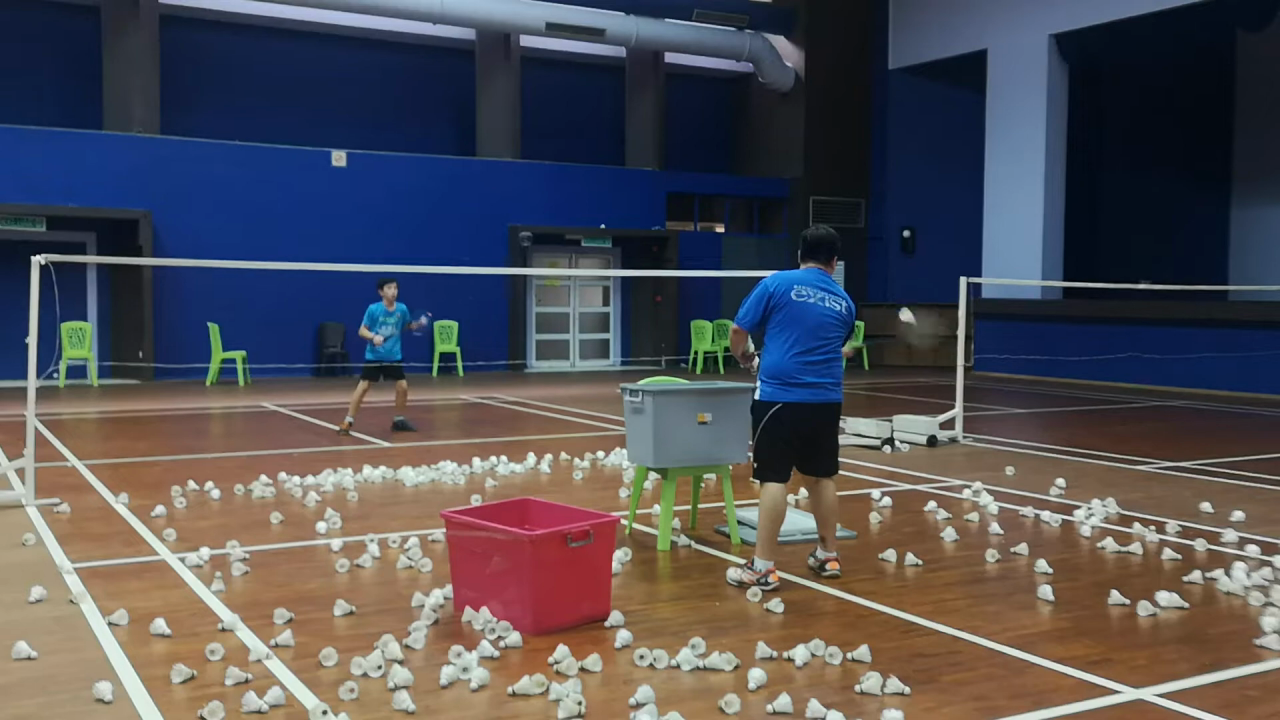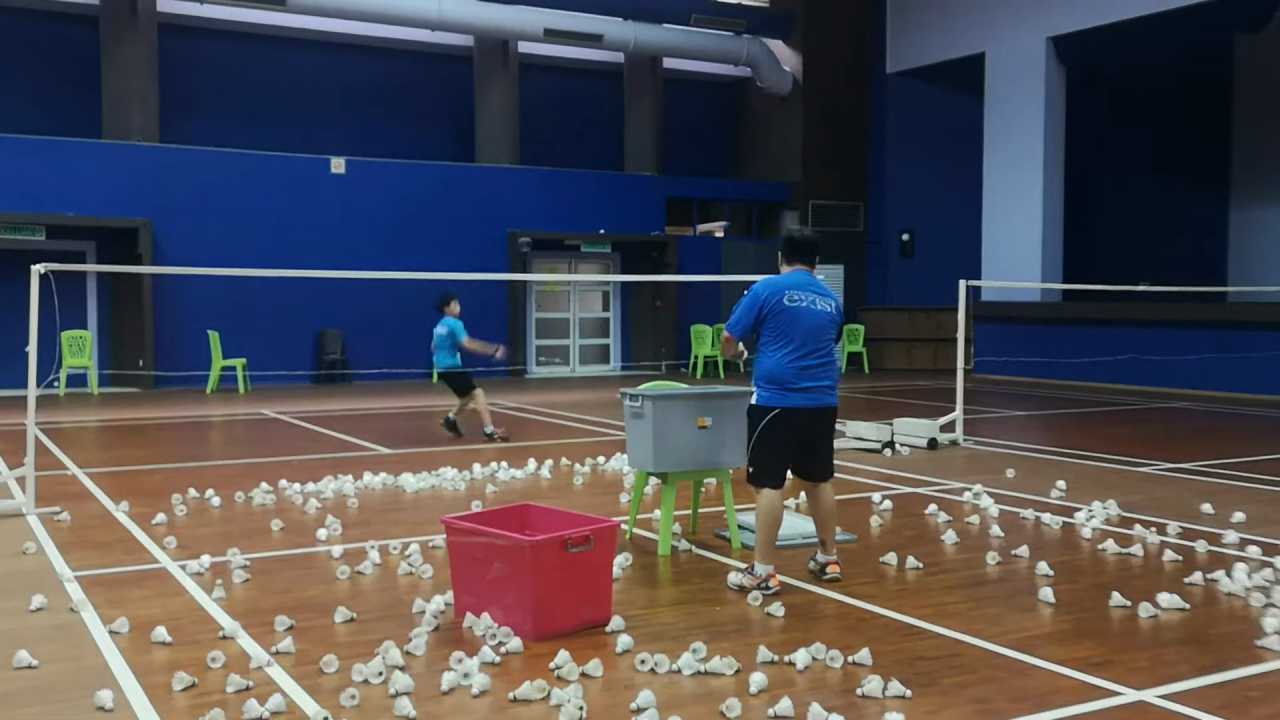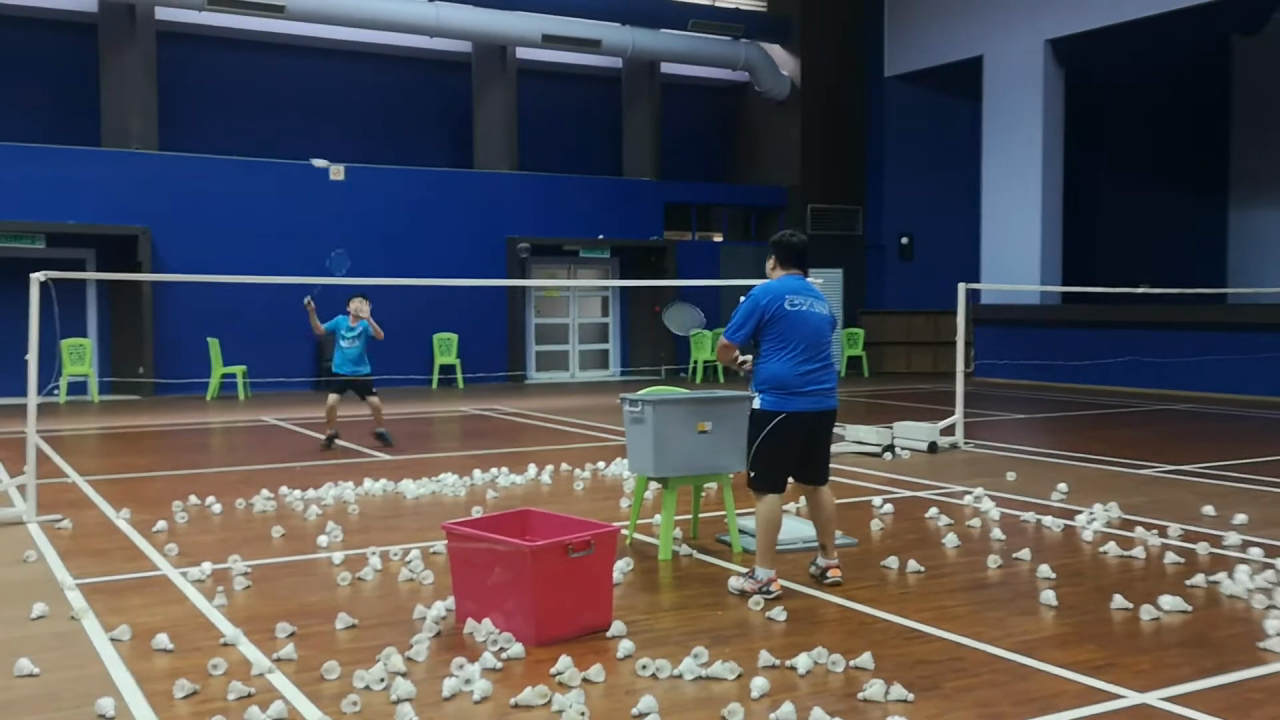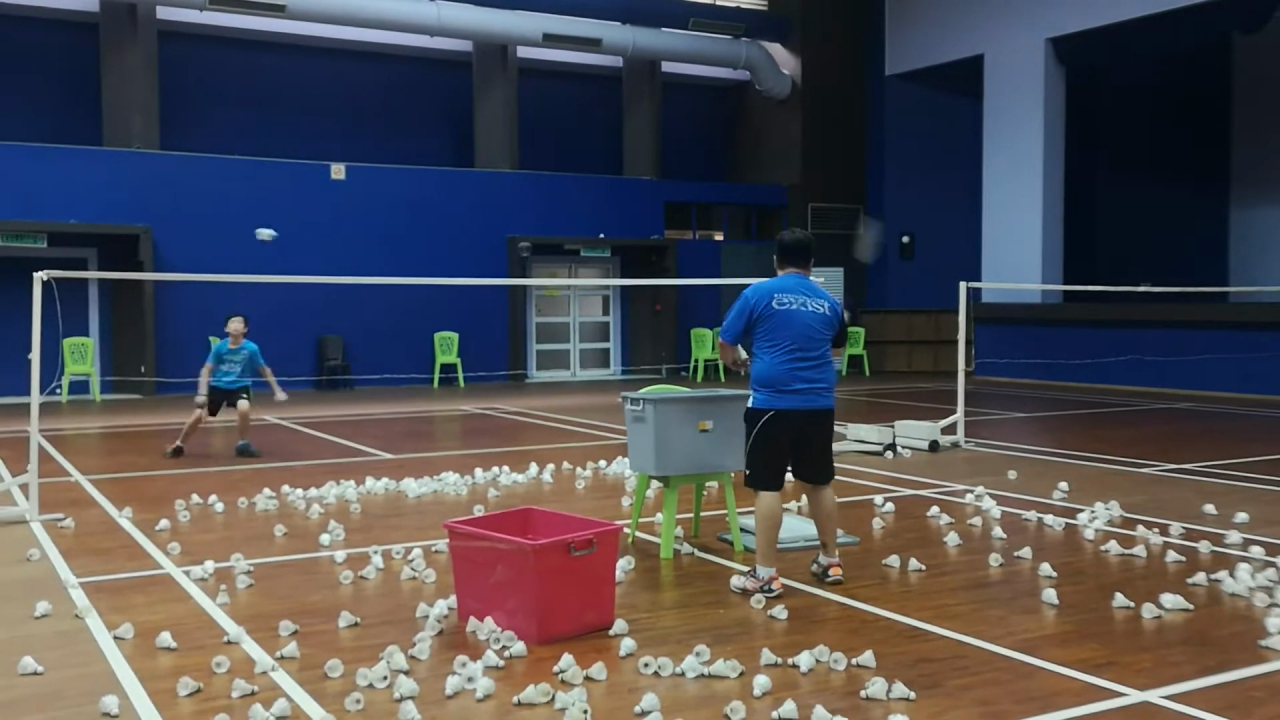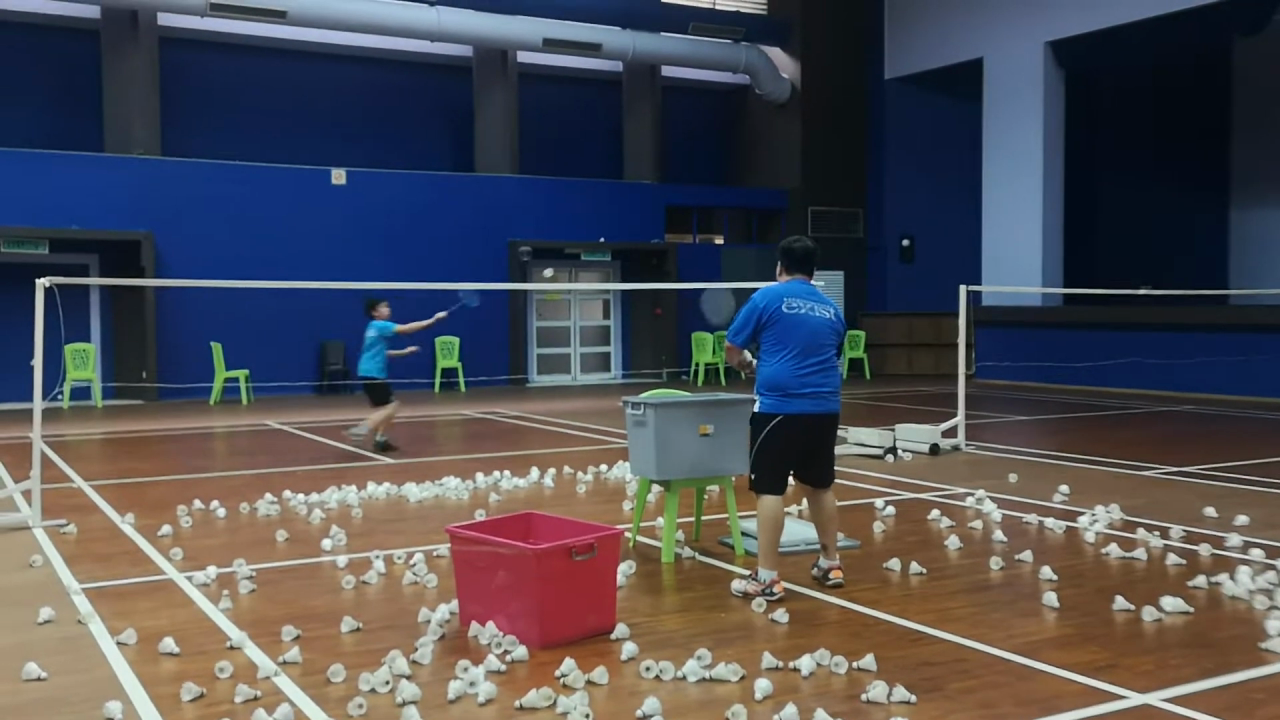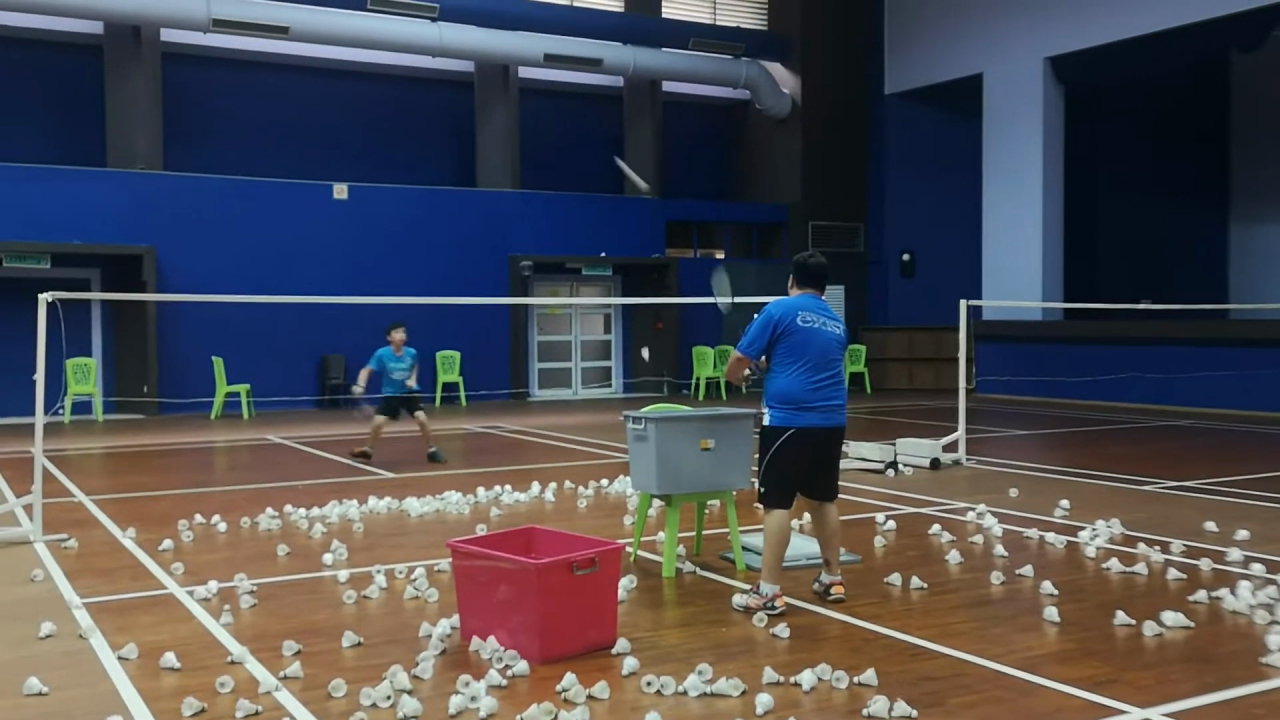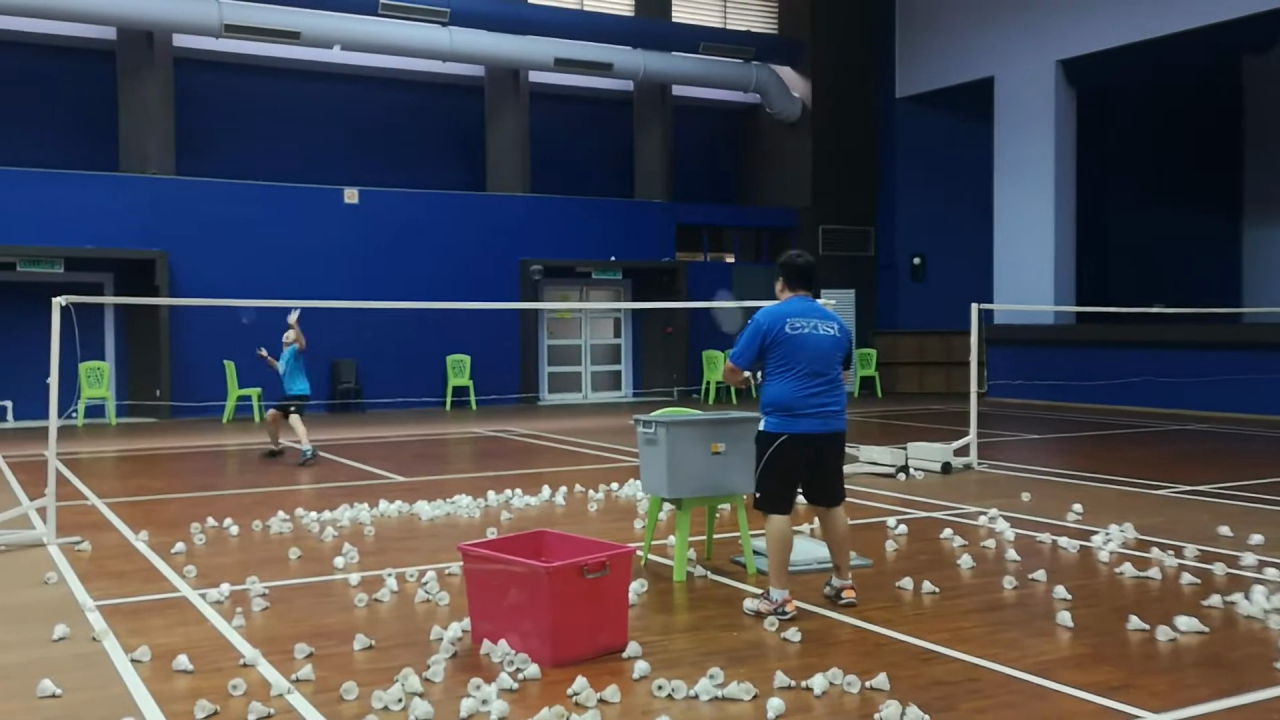
dt=0.7s
person 1, frame 1
left shoulder: (777, 283)
right shoulder: (844, 302)
left elbow: (738, 331)
left wrist: (746, 358)
left hip: (780, 396)
right hip: (826, 400)
left knee: (773, 479)
right knee: (821, 476)
left ankle: (763, 567)
right ankle: (828, 556)
person 1, frame 2
left shoulder: (767, 288)
right shoulder: (831, 301)
left elbow: (729, 338)
left wrist: (733, 354)
left hip: (777, 401)
right hip: (822, 402)
left knee: (768, 484)
right knee: (818, 480)
left ankle: (763, 572)
right ankle: (828, 559)
person 1, frame 3
left shoulder: (765, 294)
right shoulder: (821, 302)
left elbow: (727, 346)
left wrist: (729, 361)
right wrist: (758, 361)
left hip: (779, 404)
right hip: (822, 404)
left knee: (767, 488)
right knee: (817, 483)
left ankle: (764, 576)
right ankle: (829, 563)
person 1, frame 4
left shoulder: (758, 294)
right shoulder: (829, 303)
left elbow: (725, 345)
left wrist: (738, 362)
left hip: (773, 404)
right hip: (819, 404)
left knee: (766, 487)
right knee: (819, 483)
left ankle: (765, 575)
right ankle: (830, 561)
person 1, frame 5
left shoulder: (767, 298)
right shoulder: (832, 310)
left elbow: (732, 348)
left wrist: (743, 363)
left hip: (779, 406)
right hip: (825, 408)
left knee: (769, 490)
right knee: (820, 486)
left ankle: (767, 578)
right ankle: (831, 564)
person 1, frame 6
left shoulder: (779, 310)
right shoulder: (837, 323)
left elbow: (740, 360)
left wrist: (733, 376)
left hip: (789, 420)
right hip: (831, 421)
left knee: (777, 503)
right knee: (823, 500)
left ankle: (768, 592)
right ankle: (833, 579)
person 1, frame 7
left shoulder: (769, 318)
right shoulder: (836, 324)
left elbow: (732, 370)
left wrist: (742, 380)
left hip: (784, 427)
right hip: (831, 428)
left knee: (777, 510)
right knee: (831, 505)
left ankle: (778, 597)
right ankle: (843, 584)
